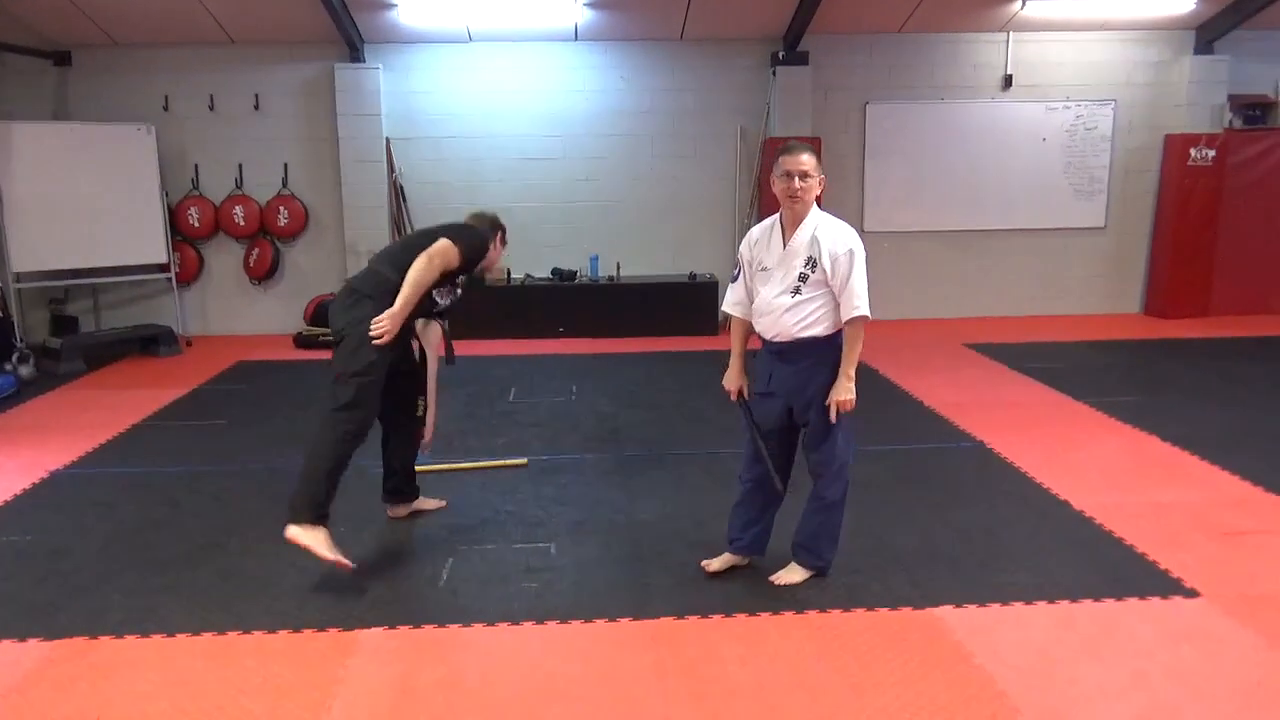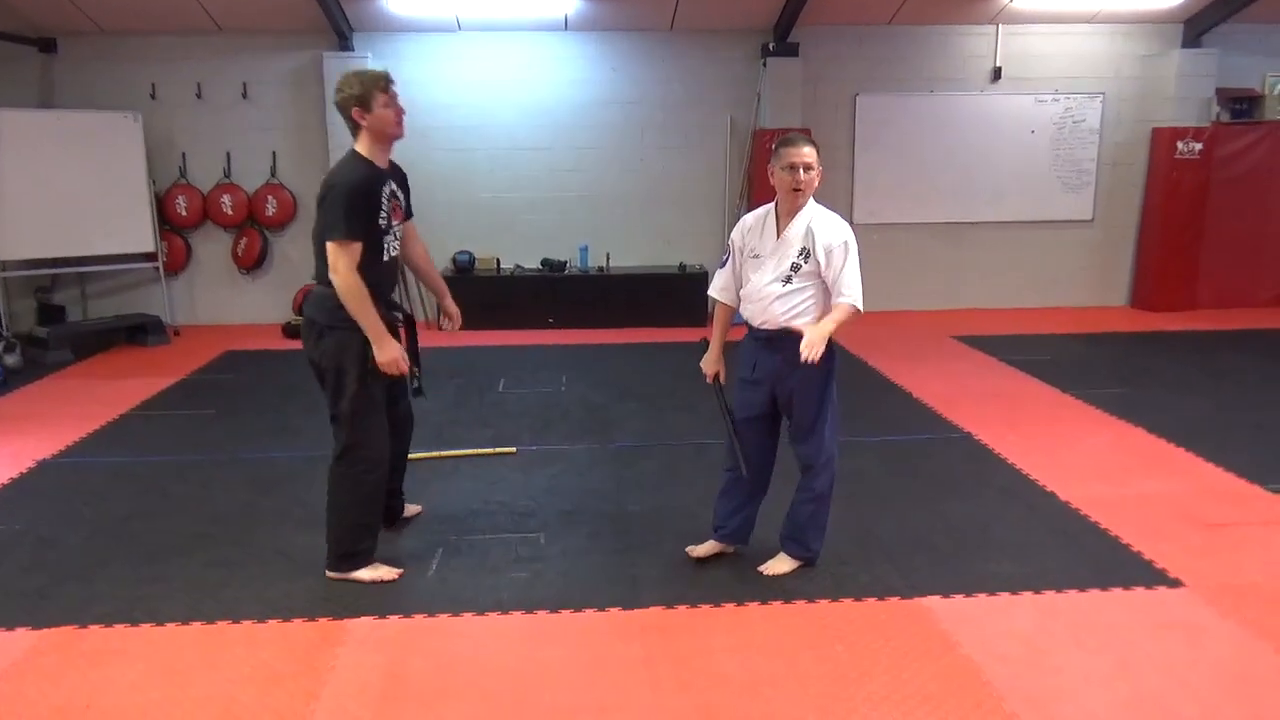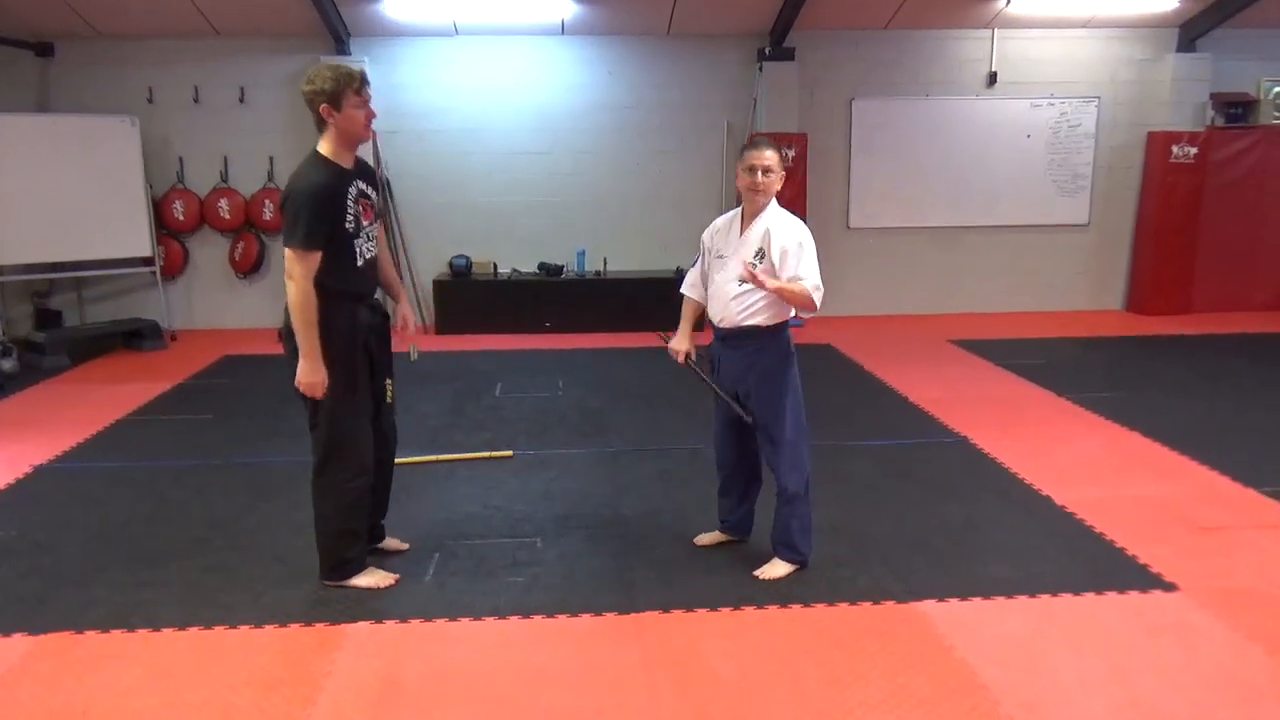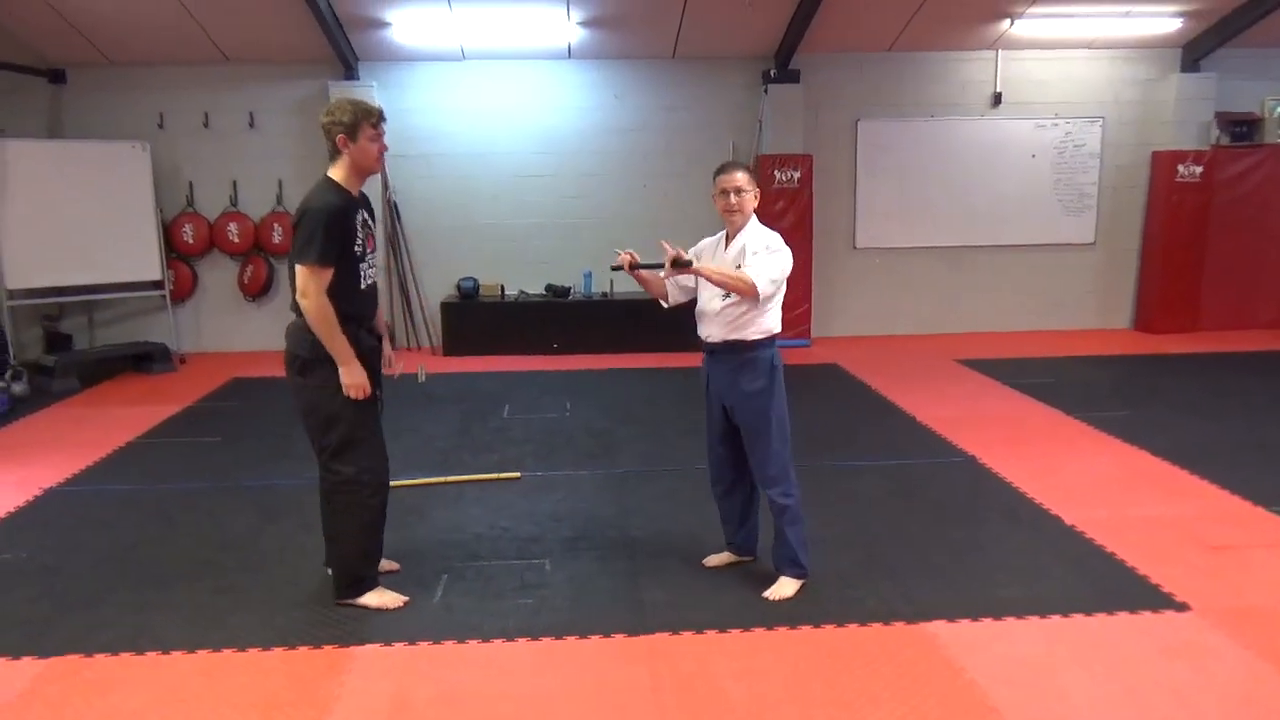
dt=0.5s
person 1, frame 1
left shoulder: (453, 281)
right shoulder: (478, 238)
left elbow: (428, 336)
right elbow: (431, 259)
left wrist: (427, 405)
right wrist: (399, 312)
right hip: (365, 312)
left knee: (407, 408)
right knee: (352, 411)
left ankle: (401, 497)
right ankle: (306, 520)
person 1, frame 2
left shoulder: (392, 175)
right shoulder: (349, 183)
left elbow: (409, 243)
right elbow: (341, 271)
left wrist: (445, 298)
right wrist: (382, 339)
left hip: (374, 317)
right hip: (341, 326)
left knee: (395, 418)
right knee: (362, 436)
left ankle: (388, 505)
right ankle: (348, 558)
person 1, frame 3
left shoulder: (362, 172)
right shoulder: (312, 186)
right elbow: (298, 278)
left wrist: (400, 299)
right wrist: (309, 358)
left hip: (363, 323)
right hip: (329, 331)
left knee: (380, 436)
right knee: (344, 451)
left ankle: (368, 532)
right ankle: (341, 564)
person 1, frame 4
left shoulder: (359, 202)
right shoulder: (324, 208)
right elbow: (309, 294)
left wrist: (381, 340)
right wrist: (347, 363)
left hip: (354, 346)
right hip: (326, 357)
left knee: (359, 458)
right knee: (360, 467)
left ankle: (351, 556)
right ankle: (354, 582)
person 2, frame 1
left shoulder: (838, 239)
right shoulder: (757, 239)
left elbow: (855, 314)
right elbow: (741, 307)
left wrist: (847, 379)
right wrist: (735, 365)
left hip: (821, 364)
right hip: (772, 362)
left knee: (827, 466)
right knee: (759, 459)
left ankle: (811, 557)
right ankle: (742, 547)
person 2, frame 2
left shoulder: (832, 230)
right shoulder: (749, 226)
left elbow: (848, 300)
right elbow: (727, 291)
left wrist: (821, 331)
right wrist: (715, 349)
left hip: (805, 353)
right hip: (756, 349)
left knee: (814, 455)
right knee: (745, 446)
left ankle: (799, 546)
right ankle: (727, 533)
person 2, frame 3
left shoulder: (789, 231)
right shoulder: (719, 229)
left elbow: (809, 301)
right elbow: (698, 284)
left wrist: (768, 283)
right wrist: (684, 332)
left hip: (767, 350)
right hip: (724, 347)
left knee: (783, 452)
right knee: (730, 446)
left ankle: (790, 550)
right ankle: (733, 525)
person 2, frame 4
left shoulder: (770, 245)
right shoulder: (706, 248)
left elbow: (751, 286)
right elbow: (668, 291)
left wrist: (695, 268)
right wrist: (637, 271)
left hip: (756, 364)
right hip: (717, 363)
left knee: (773, 468)
right knee: (725, 464)
left ankle: (793, 567)
right ankle: (740, 544)
